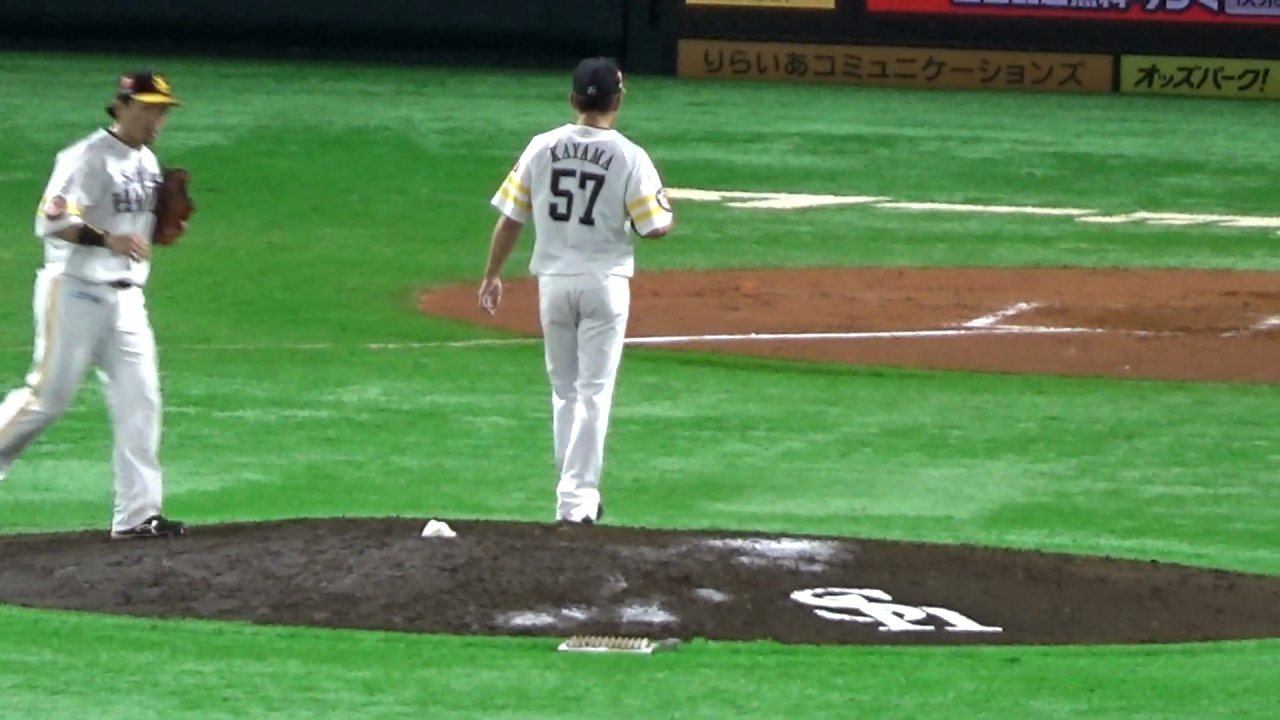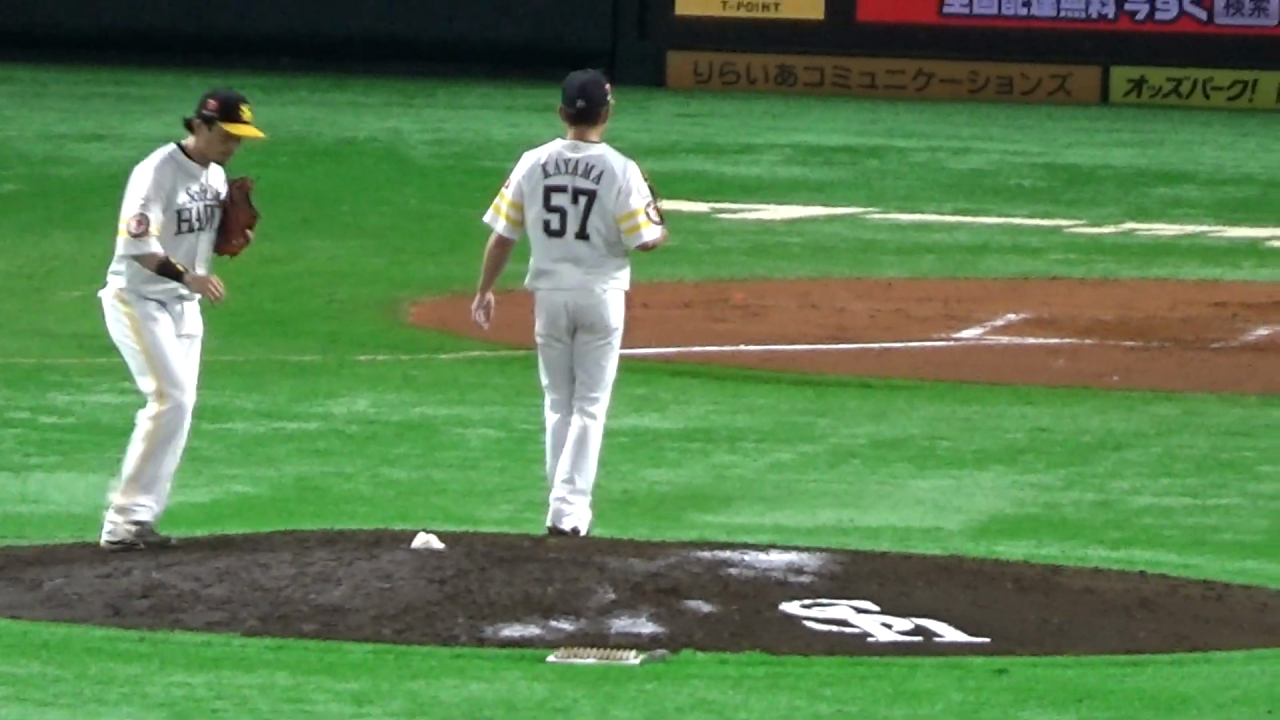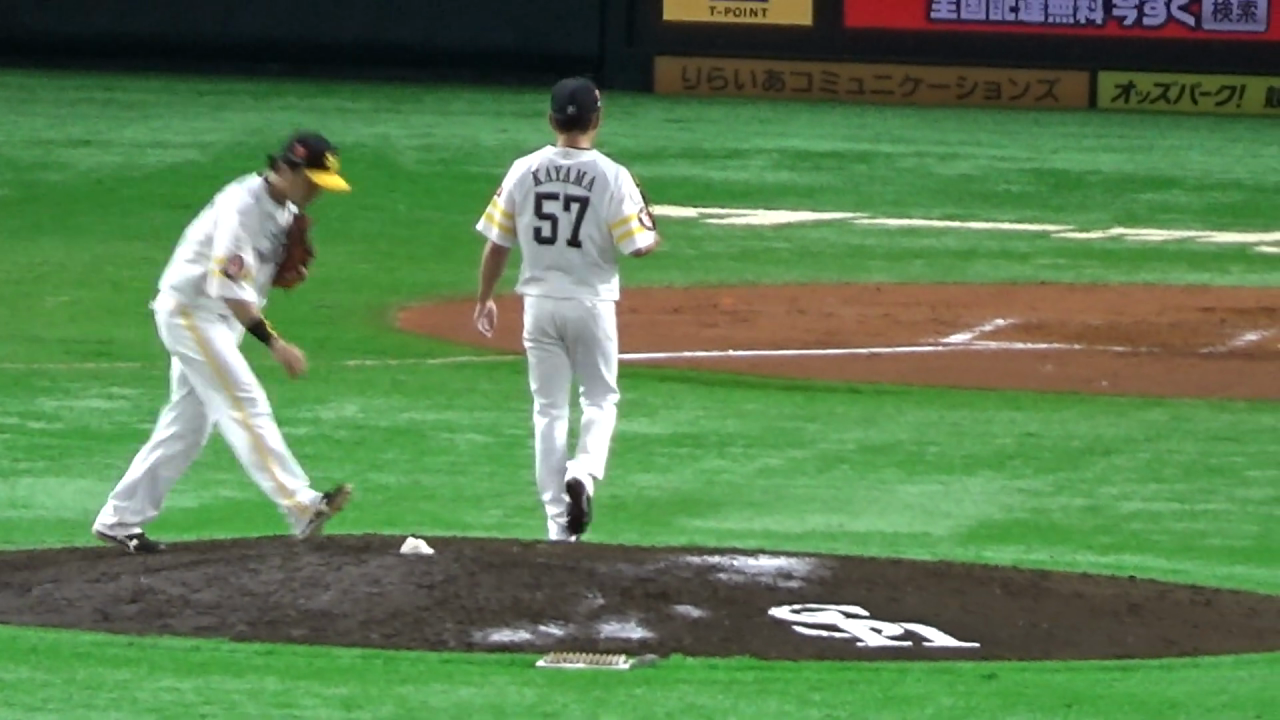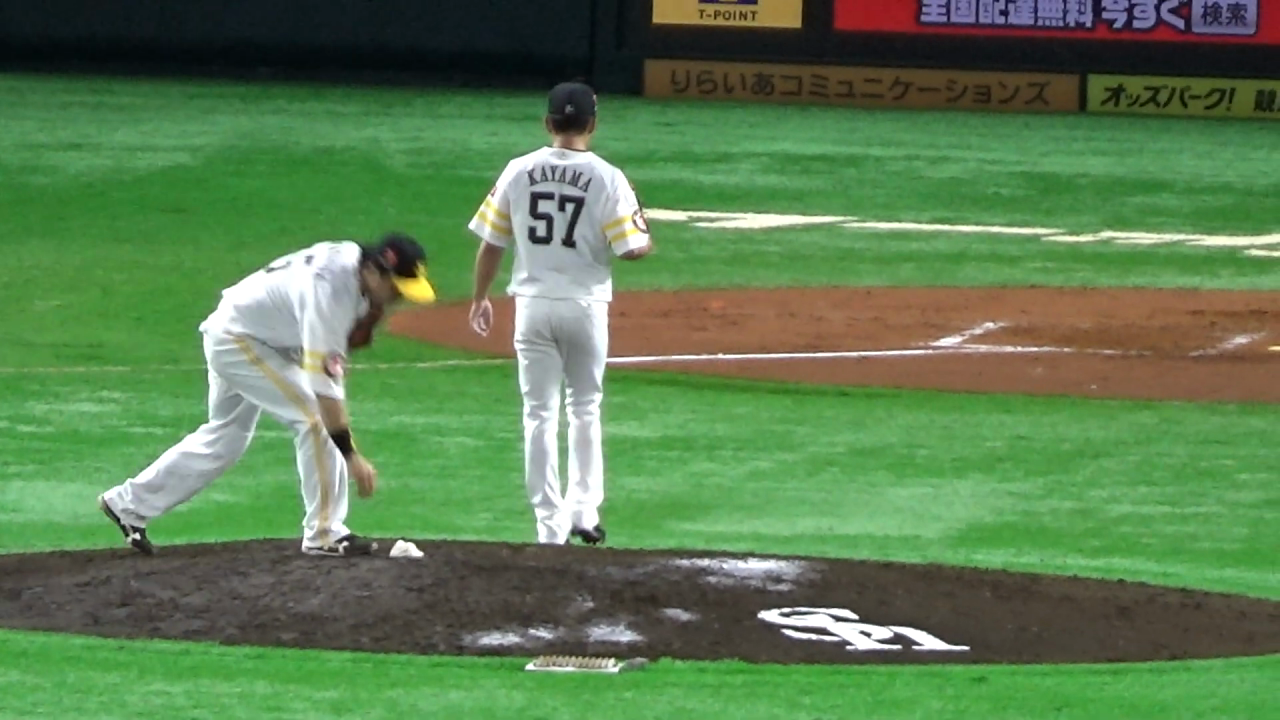
dt=0.2s
person 1, frame 1
left shoulder: (541, 147)
right shoulder: (629, 156)
left elbow: (510, 218)
right elbow: (654, 227)
left wrist: (491, 275)
right wrist: (670, 218)
left hip: (554, 281)
right hip: (604, 284)
left knee: (565, 392)
right knee: (594, 395)
left ankle: (578, 495)
right ankle: (576, 502)
person 1, frame 2
left shoulder: (532, 163)
right shoulder: (620, 169)
left elbow: (503, 235)
right elbow: (645, 240)
left wrist: (484, 291)
right wrist: (661, 231)
left hip: (549, 296)
right hip: (599, 296)
left knee: (559, 406)
right knee: (590, 407)
left ankle: (567, 510)
right ankle: (568, 511)
person 1, frame 3
left shoulder: (523, 170)
right shoulder: (611, 175)
left elbow: (496, 243)
right elbow: (638, 246)
left wrist: (485, 299)
right wrist: (654, 238)
left hip: (539, 303)
right hip: (590, 304)
left knee: (549, 410)
right knee: (600, 399)
left ankle: (559, 522)
right ankle: (581, 475)
person 1, frame 4
left shoulder: (518, 171)
right shoulder: (606, 177)
left elbow: (491, 242)
right elbow: (631, 249)
left wrist: (480, 298)
right wrist: (647, 242)
left hip: (532, 305)
right hip: (584, 306)
left knee: (540, 414)
right knee: (585, 410)
left ankle: (550, 526)
right ankle: (584, 513)
person 2, frame 1
left shoulder: (148, 160)
right shoulder: (87, 156)
right elbow: (51, 220)
right wrist: (107, 239)
left hip: (126, 297)
right hip: (75, 292)
left knee: (140, 401)
right knee: (46, 399)
left ankle: (137, 513)
person 2, frame 2
left shoulder: (217, 176)
right shoulder: (159, 170)
right elbow: (133, 243)
right wrist: (186, 276)
left hip: (183, 306)
right hip: (138, 300)
left knee: (177, 416)
right knee: (171, 399)
left ankle: (123, 525)
right ankle: (131, 511)
person 2, frame 3
left shoulder: (283, 207)
right shoulder: (245, 207)
right elbow: (226, 286)
right wrist: (273, 342)
left hip: (218, 318)
right hip: (190, 312)
left knee: (186, 426)
right knee: (246, 406)
left ankle: (120, 518)
right ankle: (301, 506)
person 2, frame 4
left shoulder: (349, 256)
right shoulder: (335, 295)
right elbow: (323, 386)
left wrist: (346, 330)
right wrist: (353, 456)
left hip: (236, 336)
right hip: (239, 339)
left knee: (224, 439)
right knee: (315, 421)
left ankle: (130, 503)
right ankle: (324, 534)
